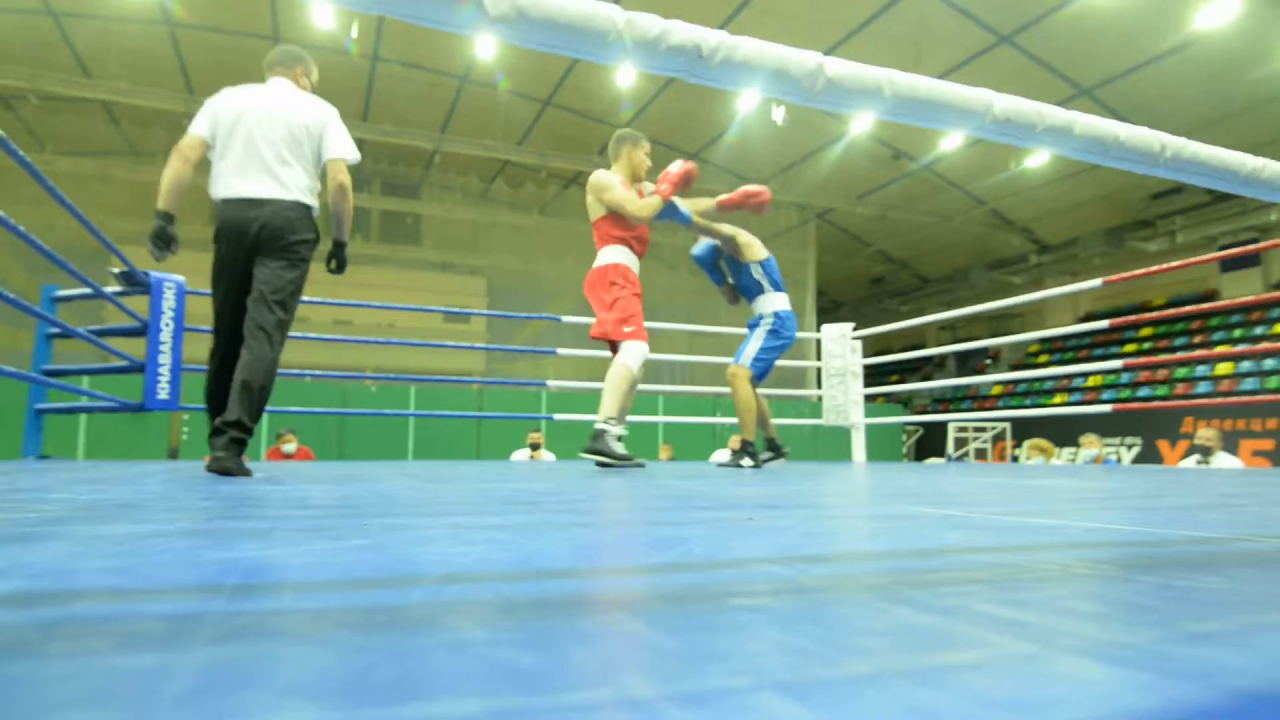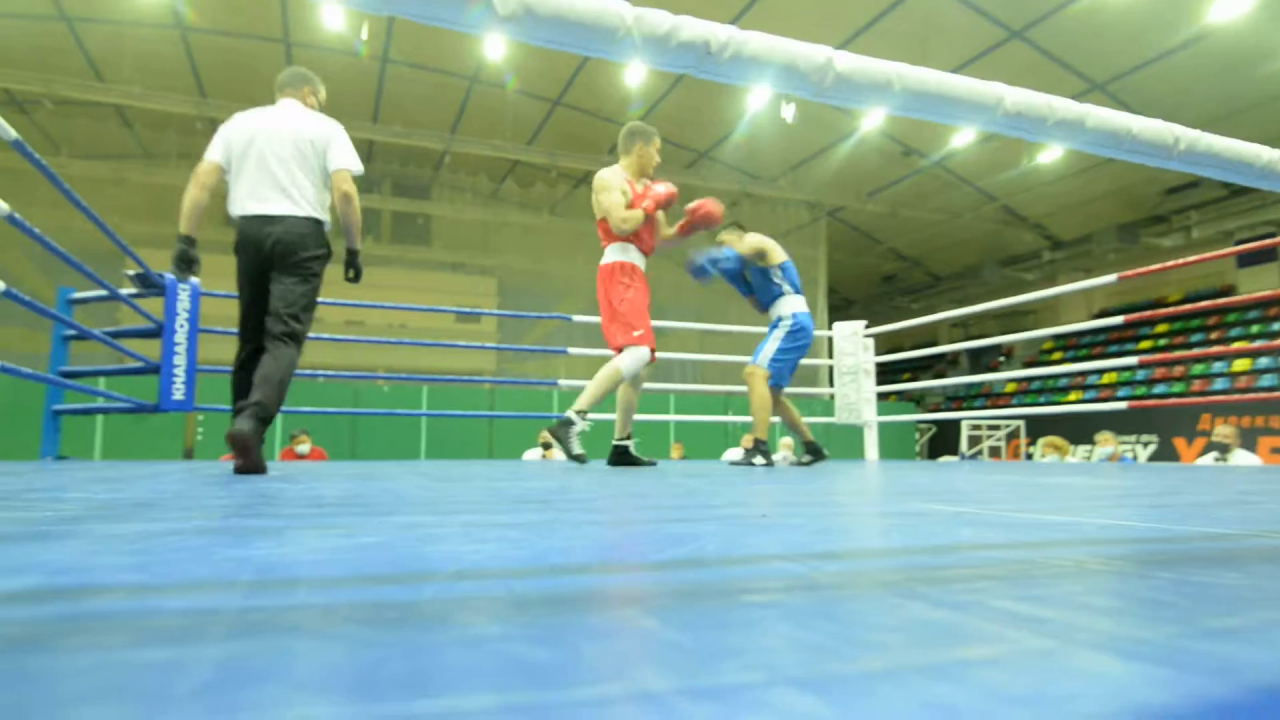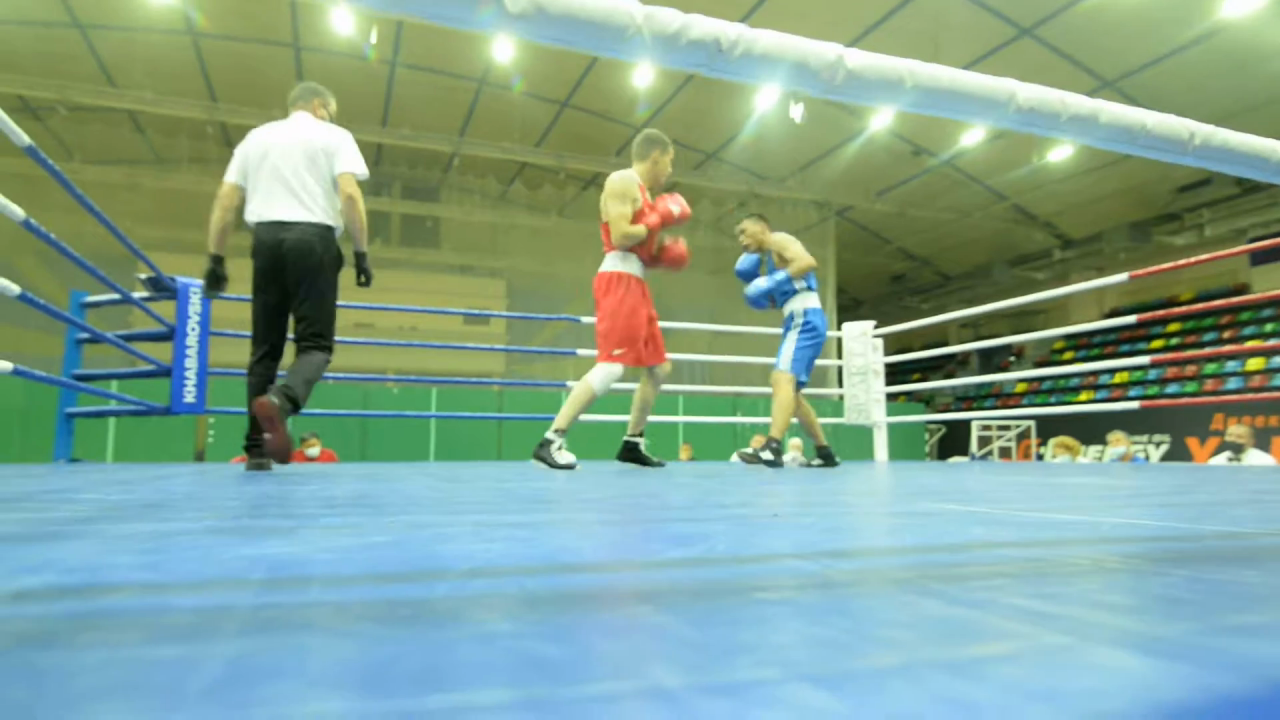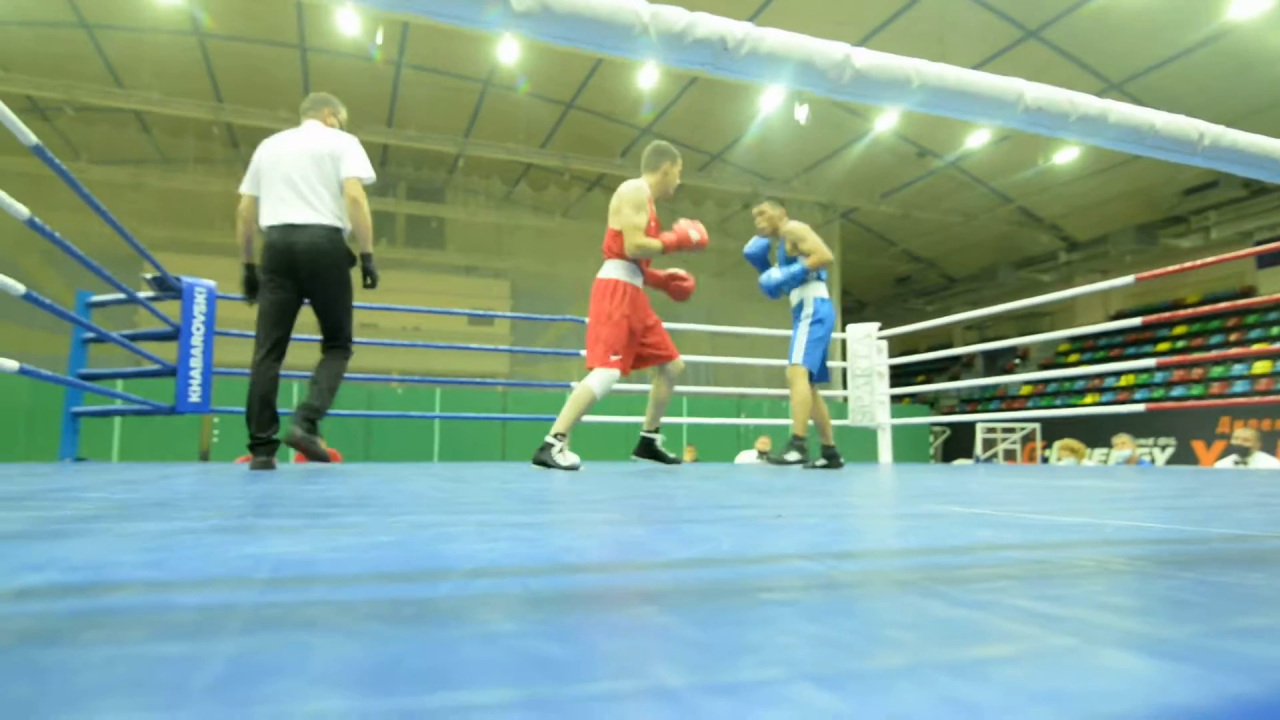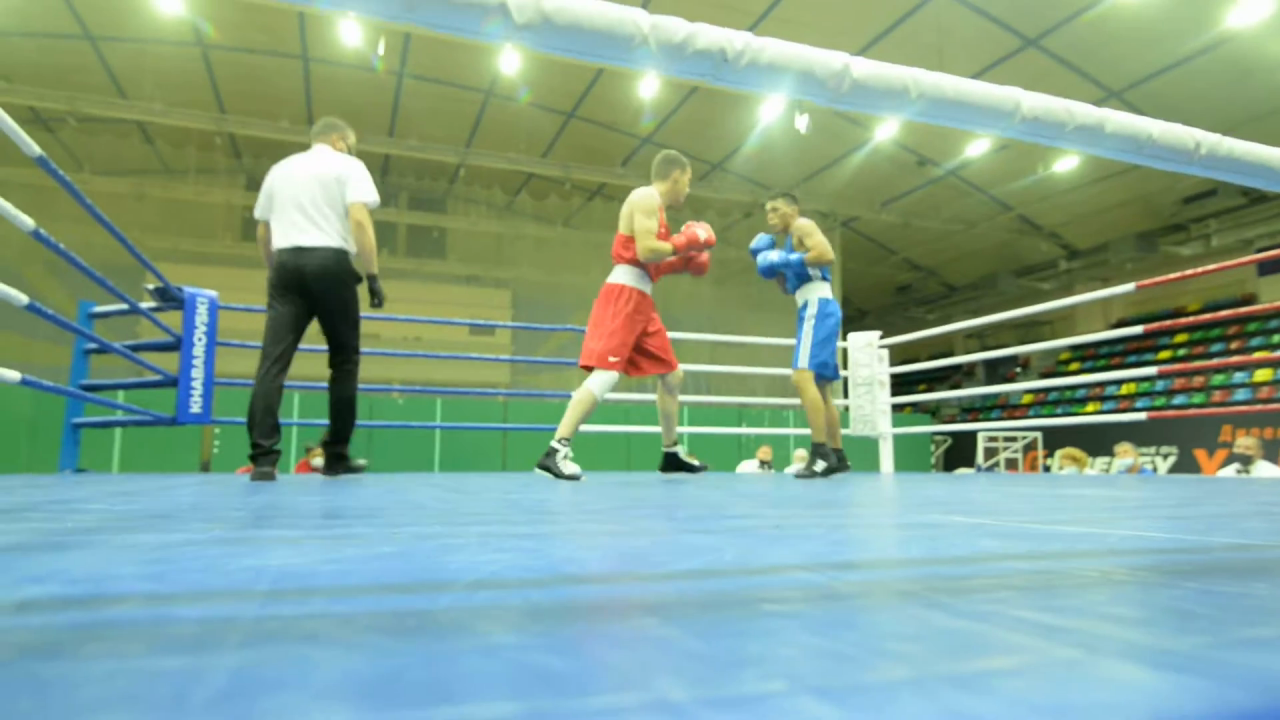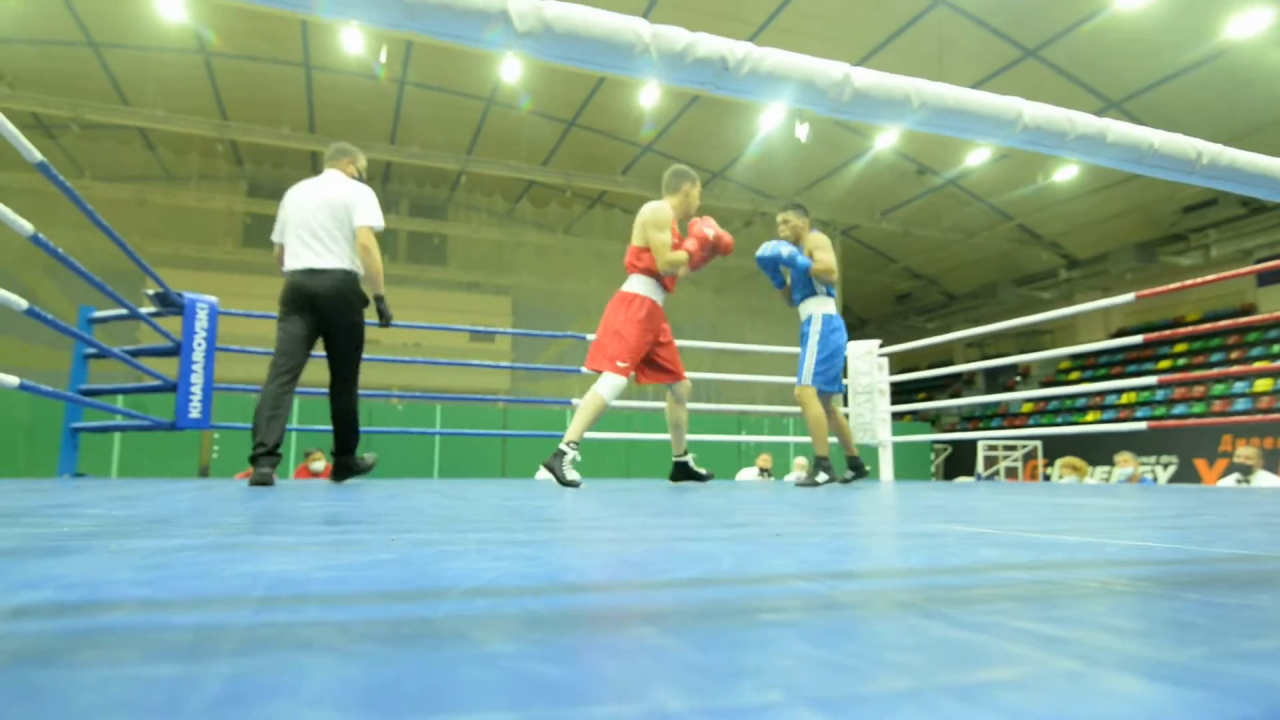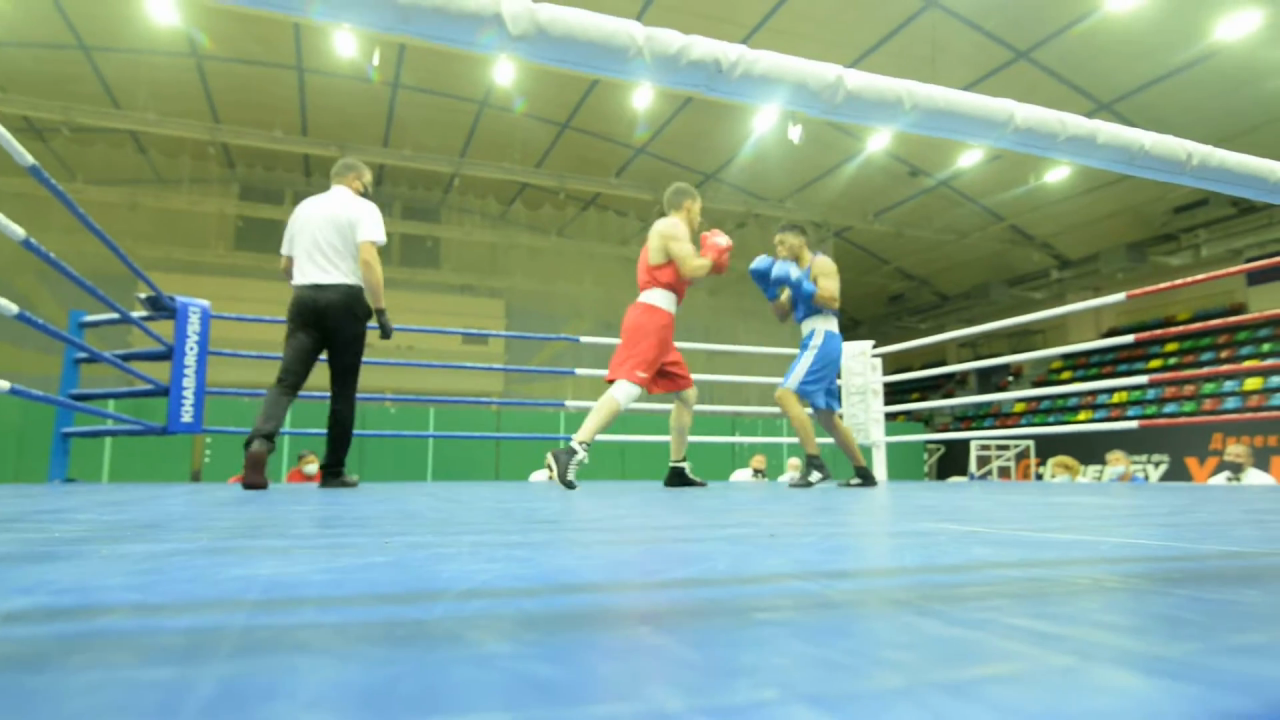
dt=0.1s
person 1, frame 1
left shoulder: (226, 99)
right shoulder: (319, 111)
left elbow: (184, 154)
right elbow: (340, 181)
left wrist: (164, 216)
right wrist: (340, 239)
left hip: (233, 219)
right hip: (289, 223)
left knee: (227, 337)
right knee: (264, 332)
person 1, frame 2
left shoulder: (240, 122)
right shoulder: (325, 127)
left elbow: (202, 180)
right elbow: (345, 191)
left wrist: (186, 240)
right wrist: (354, 249)
left hip: (251, 235)
right hip: (302, 238)
left knee: (251, 345)
right knee: (284, 341)
left ankle: (244, 434)
right ankle: (251, 422)
person 1, frame 3
left shoulder: (257, 137)
right shoulder: (334, 136)
left elbow: (225, 200)
right elbow: (350, 194)
left wrist: (216, 258)
right wrist: (361, 253)
left hip: (266, 240)
right hip: (312, 242)
left knee: (265, 349)
right knee: (315, 344)
left ankle: (258, 448)
right ankle: (278, 402)
person 1, frame 4
left shoulder: (269, 145)
right shoulder: (342, 142)
left elbow: (246, 211)
right elbow: (355, 196)
left wrist: (250, 266)
right wrist: (368, 255)
left hip: (277, 245)
right hip: (324, 244)
left knee: (268, 348)
right knee: (337, 344)
left ankle: (261, 448)
right ankle: (305, 422)
person 1, frame 5
left shoulder: (280, 169)
right shoulder: (349, 167)
left elbow: (263, 234)
right elbow: (359, 219)
right wrist: (373, 277)
left hip: (287, 266)
right hip: (330, 266)
left knee: (274, 361)
right knee: (344, 363)
left ankle: (263, 456)
right ankle: (335, 453)
person 1, frame 6
left shoulder: (294, 192)
right shoulder: (357, 191)
left elbow: (280, 253)
right elbow: (366, 244)
right wrist: (380, 298)
left hip: (298, 286)
right hip: (340, 287)
left knee: (282, 373)
right knee: (343, 379)
left ankle: (264, 459)
right ankle: (345, 461)
person 1, frame 7
left shoulder: (303, 207)
right shoulder: (362, 208)
left elbow: (286, 266)
right elbow: (368, 259)
right wrist: (381, 311)
left hip: (305, 299)
right hip: (344, 300)
left knee: (287, 382)
right knee: (343, 390)
left ankle: (261, 443)
right ankle: (333, 470)
person 2, frame 1
left shoulder: (637, 187)
right shoulder: (601, 179)
left elbow: (687, 208)
right elbow: (640, 211)
left wrist: (731, 199)
right wrist: (669, 183)
left hip: (624, 280)
right hip: (612, 275)
left knee: (631, 360)
right knee: (635, 348)
left ankle: (609, 447)
right ankle: (603, 431)
person 2, frame 2
left shoulder: (645, 186)
right shoulder: (609, 177)
left elbow: (659, 239)
right elbow: (623, 225)
left wrist: (689, 224)
right wrist: (652, 203)
left hip: (633, 278)
right hip: (621, 273)
left knee: (638, 367)
right knee: (637, 354)
left ankle: (622, 446)
right ankle: (569, 421)
person 2, frame 3
left shoulder: (642, 191)
right shoulder: (623, 180)
right elbow: (620, 238)
left wrist: (662, 250)
right wrist: (661, 220)
left hip: (633, 286)
right hip: (618, 282)
left knee: (659, 368)
right knee: (611, 368)
left ankle: (632, 444)
right ankle: (551, 441)
person 2, frame 4
left shoulder: (645, 199)
right shoulder: (634, 190)
right elbow: (633, 248)
left wrist: (662, 279)
right wrist: (676, 240)
left hip: (632, 293)
right hip: (616, 290)
left knee: (672, 365)
right knee: (606, 373)
left ankle: (649, 440)
right ankle: (552, 445)
person 2, frame 5
left shoulder: (655, 206)
right shoulder: (646, 197)
right elbow: (645, 252)
left wrist: (683, 262)
right wrist: (686, 244)
left hip: (640, 302)
right hip: (622, 296)
left knee: (671, 376)
right knee: (605, 375)
left ankle: (672, 453)
right ankle: (557, 451)
person 2, frame 6
left shoulder: (667, 219)
right shoulder: (657, 211)
left elbow: (678, 269)
right elbow: (665, 265)
left wrist: (709, 246)
right wrist: (696, 244)
left hip: (651, 312)
right hip: (635, 305)
left knee: (681, 386)
right knee: (613, 380)
left ankle: (682, 463)
right ankle: (563, 453)
person 2, frame 7
left shoulder: (656, 233)
right shoulder: (674, 228)
right elbow: (692, 272)
left wrist: (710, 262)
right wrist: (714, 252)
left hip: (655, 319)
right hip: (653, 317)
left knee: (687, 395)
right knee: (627, 389)
left ankle: (678, 469)
right ankle: (570, 452)
person 3, frame 1
left shoulder: (732, 236)
right shoulder: (736, 258)
right elbow: (733, 298)
right wrist: (714, 270)
left hip: (775, 320)
right hip: (770, 321)
left knee: (738, 374)
right knee: (746, 382)
left ankle: (748, 451)
right ankle: (772, 444)
person 3, frame 2
left shoulder: (758, 242)
right shoulder: (755, 261)
left elbow: (741, 251)
right elbow: (763, 306)
left wrist: (708, 261)
right wrist: (740, 283)
left hip: (793, 322)
right hip: (788, 323)
left knee: (755, 374)
right knee: (772, 392)
left ankle: (760, 450)
right ankle: (812, 447)
person 3, frame 3
left shoulder: (780, 241)
right shoulder: (770, 259)
left elbow: (808, 263)
right elbow: (775, 302)
left wrist: (774, 282)
right wrist: (756, 282)
left hip: (806, 320)
right hip: (799, 322)
left knee: (782, 377)
right knee: (792, 389)
left ankle: (772, 448)
right ankle: (825, 452)
person 3, frame 4
left shoulder: (793, 228)
right shoulder: (782, 243)
left elbow: (826, 257)
right elbow: (784, 290)
left wrist: (791, 272)
right wrist: (764, 268)
left hip: (814, 309)
right hip: (807, 311)
left knee: (797, 372)
right knee: (808, 385)
left ankle: (799, 445)
right ankle: (830, 453)
person 3, frame 5
left shoulder: (803, 225)
right shoulder: (789, 239)
left elbow: (828, 256)
right elbow: (788, 286)
left wrist: (787, 259)
right wrist: (771, 265)
left hip: (819, 309)
right hip: (813, 312)
left knee: (803, 377)
right knee: (820, 388)
left ankle: (822, 452)
right ankle: (836, 454)
person 3, frame 6
left shoulder: (816, 240)
right shoulder: (799, 254)
left elbow: (831, 272)
right elbow: (792, 299)
left wrist: (795, 260)
right wrist: (776, 272)
left hip: (821, 324)
right hip: (816, 327)
left knee: (805, 392)
right knee: (825, 402)
left ankle: (822, 465)
right ankle: (855, 463)
person 3, frame 7
left shoulder: (821, 263)
right shoulder: (796, 273)
left elbow: (832, 301)
right elbow: (781, 315)
left wrist: (799, 284)
right wrist: (768, 286)
left hip: (822, 341)
right hip: (821, 344)
left knee: (786, 396)
right knee: (827, 416)
left ankle: (816, 465)
right ankle: (864, 473)
